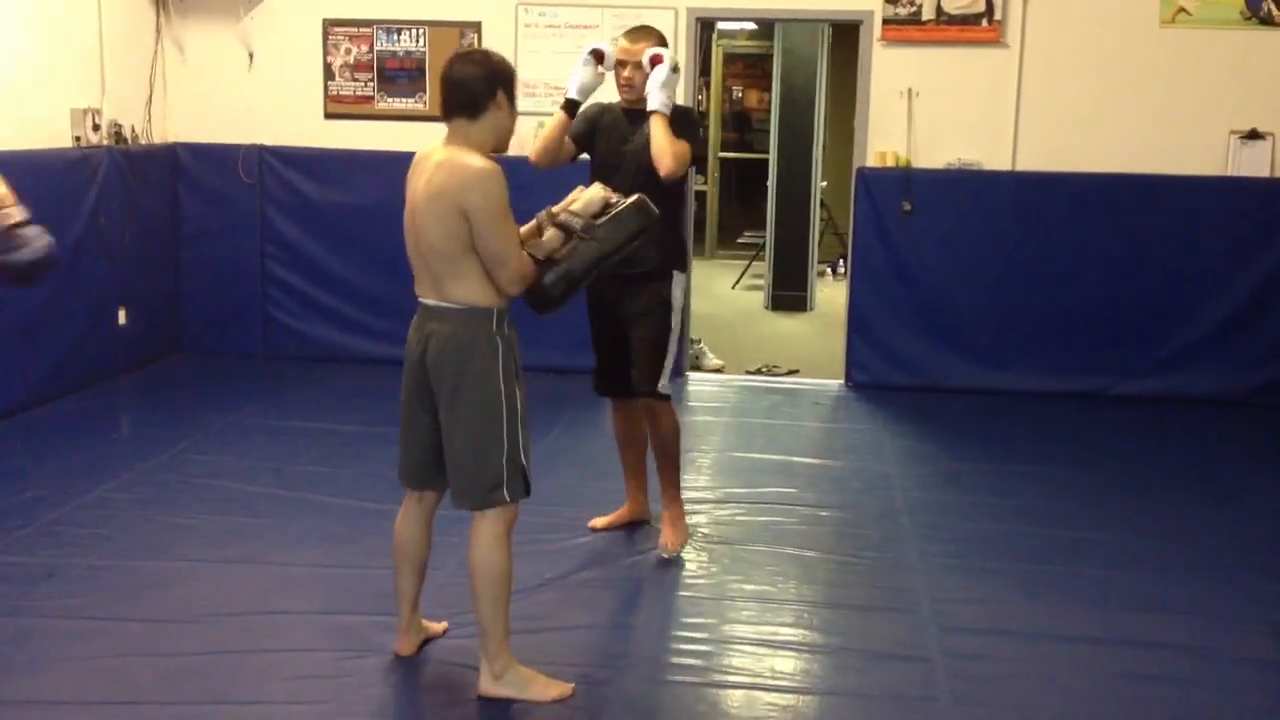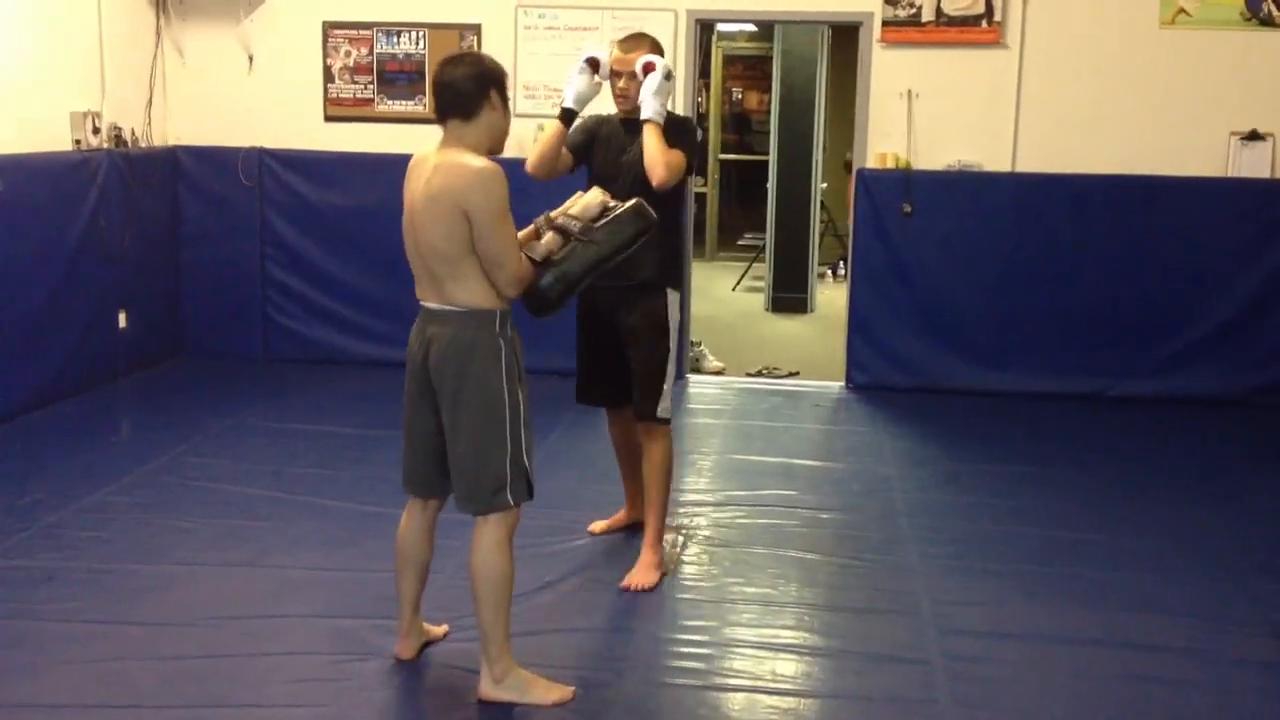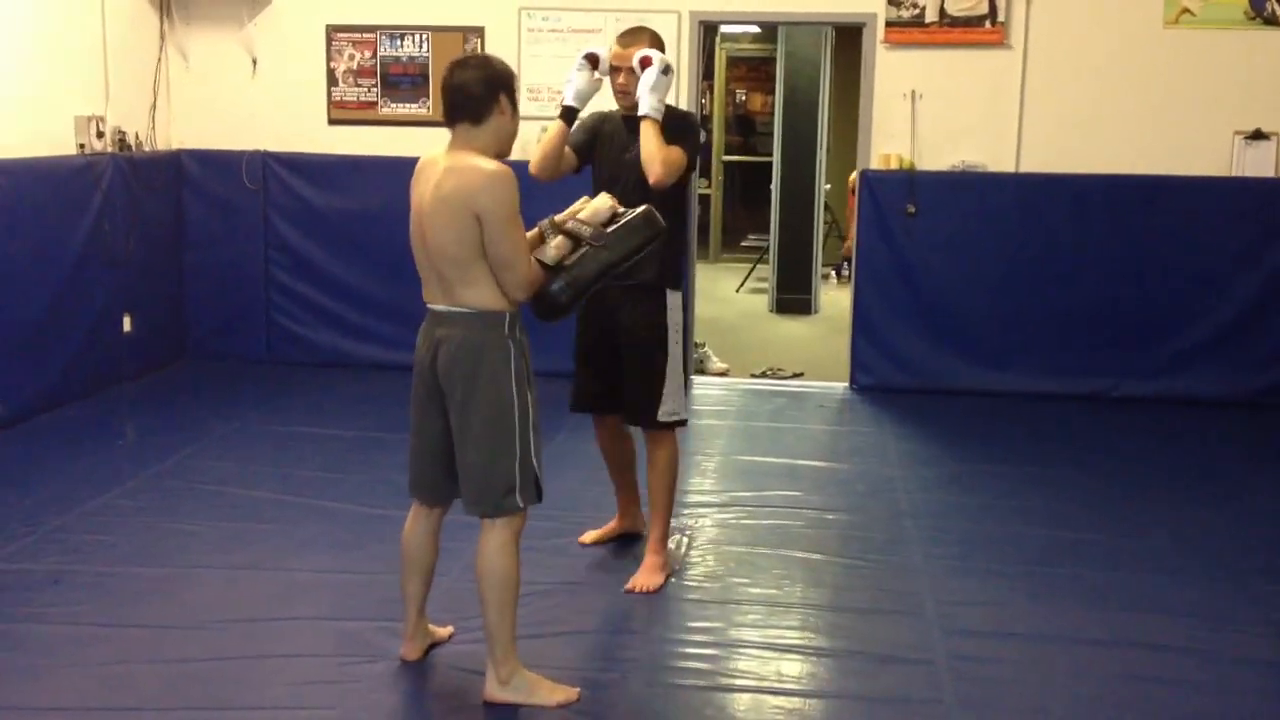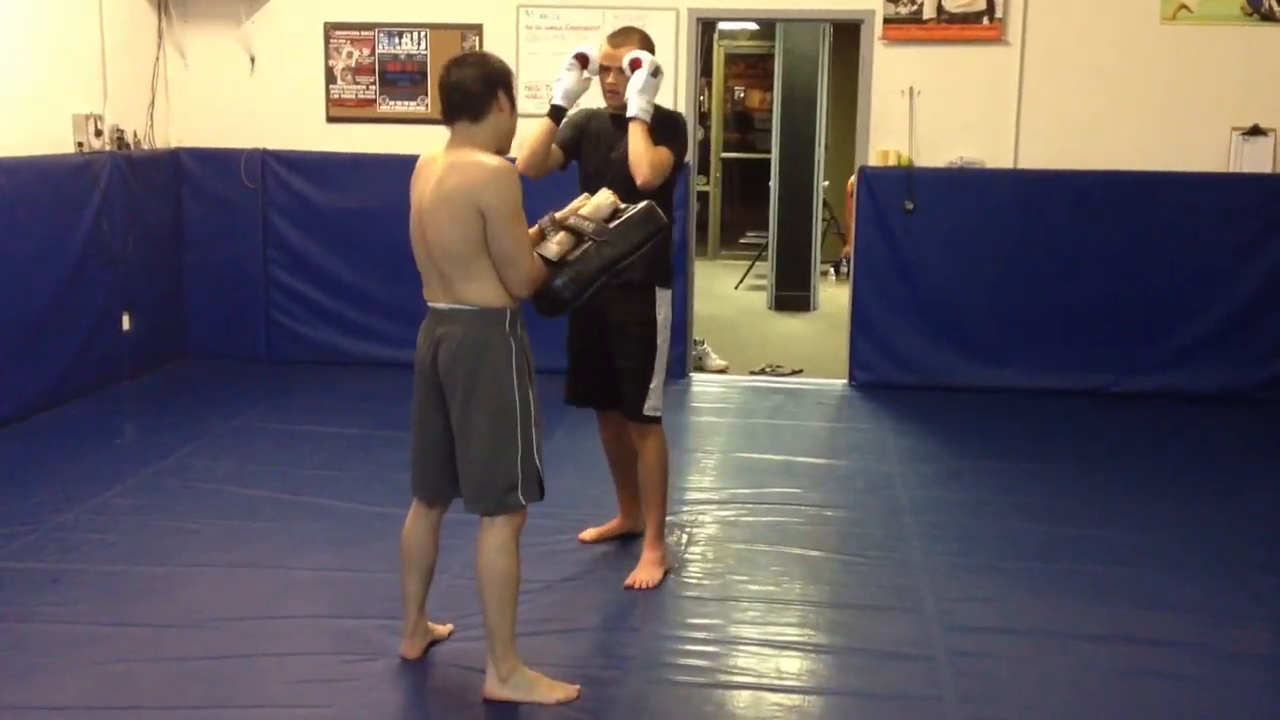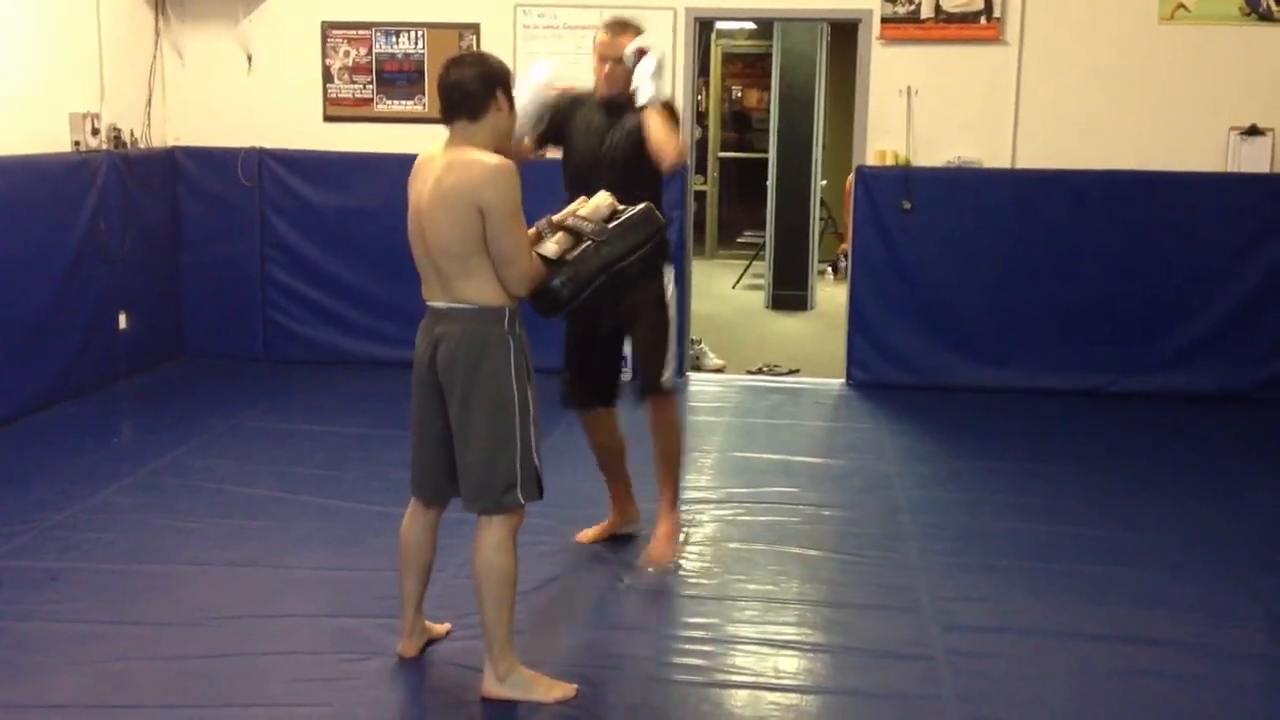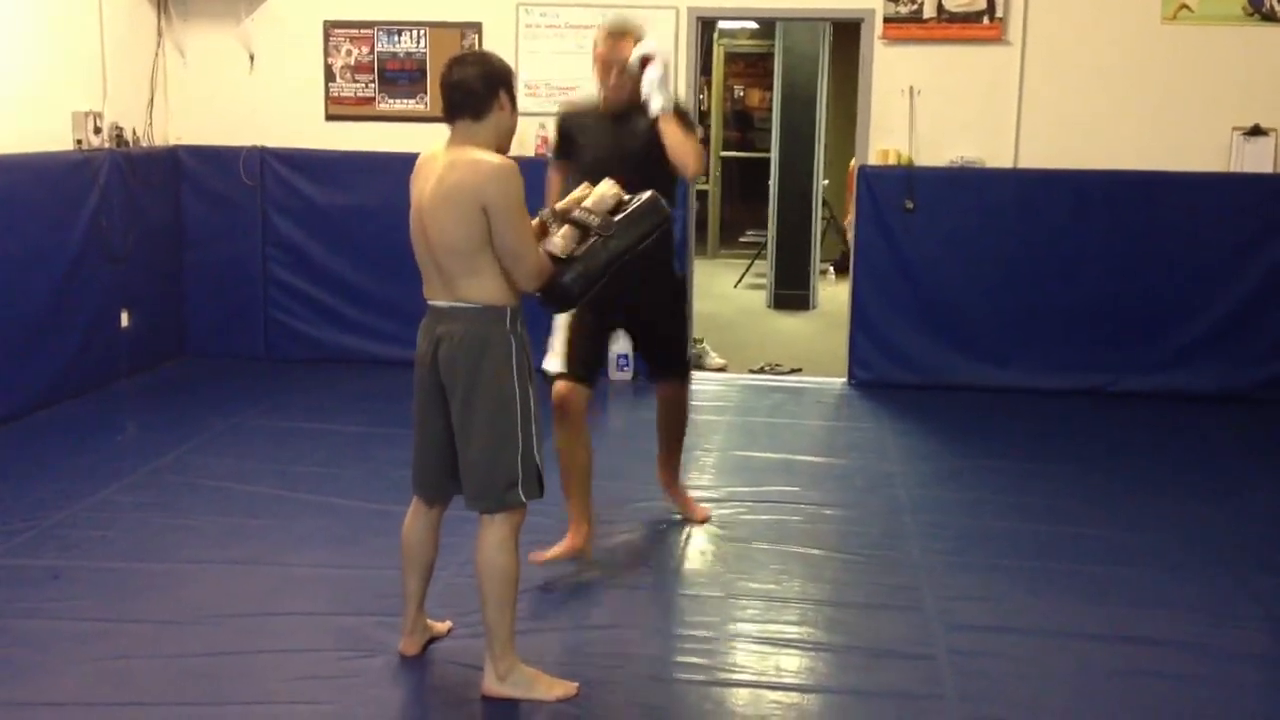
dt=0.3s
person 1, frame 1
left shoulder: (424, 163)
right shoulder: (479, 174)
right elbow: (513, 277)
left wrist: (553, 218)
right wrist: (564, 228)
left hip: (428, 328)
right hip: (474, 337)
left knee: (420, 493)
right knee: (495, 507)
left ankle: (408, 627)
right ankle: (498, 668)
person 1, frame 2
left shoulder: (420, 167)
right shoulder: (480, 175)
right elbow: (511, 279)
left wrist: (549, 221)
left hip: (429, 331)
right hip: (477, 340)
left knee: (423, 498)
right knee: (496, 510)
left ankle: (409, 630)
right ankle: (499, 672)
person 1, frame 3
left shoulder: (427, 170)
right shoulder: (491, 178)
right elbow: (520, 283)
left wrist: (554, 226)
left hip: (436, 334)
right hip: (485, 343)
left knee: (429, 501)
right knee: (503, 514)
left ankle: (414, 632)
right ankle: (504, 674)
person 1, frame 4
left shoulder: (426, 168)
right shoulder: (492, 173)
right elbow: (521, 280)
left wrist: (548, 225)
left hip: (437, 331)
right hip: (487, 339)
left knee: (429, 498)
right knee: (502, 511)
left ankle: (414, 630)
right ankle: (504, 670)
person 1, frame 5
left shoulder: (424, 167)
right shoulder: (493, 171)
right elbow: (519, 279)
left wrist: (549, 226)
left hip: (435, 330)
right hip: (485, 339)
left knee: (427, 496)
right knee: (500, 511)
left ankle: (412, 628)
right ankle: (502, 670)
person 1, frame 6
left shoulder: (426, 167)
right shoulder: (496, 171)
right elbow: (528, 276)
left hip: (437, 329)
right hip: (487, 338)
left knee: (429, 495)
right knee: (503, 509)
left ankle: (413, 627)
right ankle: (502, 668)
person 2, frame 1
left shoulder: (680, 120)
right shoulder: (599, 117)
left elbow: (668, 167)
right elbow: (541, 156)
left wrist: (657, 102)
right wrist: (575, 94)
left hip: (657, 276)
right hip: (605, 273)
left knee: (653, 394)
right knee: (620, 395)
left ankle: (673, 510)
right ankle: (635, 500)
person 2, frame 2
left shoulder: (677, 129)
right shoulder: (596, 128)
left elbow: (661, 176)
right elbow: (539, 168)
left wrist: (651, 111)
right wrist: (571, 105)
left hip: (652, 290)
right hip: (598, 285)
left knee: (652, 417)
right knee: (616, 405)
left ankle: (653, 549)
right ankle: (634, 504)
person 2, frame 3
left shoulder: (679, 125)
right shoulder: (598, 125)
left elbow: (659, 174)
right elbow: (542, 170)
left wrist: (649, 107)
right wrist: (572, 103)
left hip: (653, 290)
right hip: (599, 286)
left knee: (657, 422)
right knee: (604, 413)
left ankle: (658, 550)
right ankle: (628, 514)
person 2, frame 4
left shoulder: (666, 125)
right shoulder: (586, 123)
left elbow: (647, 175)
right elbow: (529, 167)
left wrist: (637, 109)
right wrist: (560, 102)
left hip: (642, 288)
right hip: (590, 283)
left knee: (643, 416)
right knee: (606, 409)
left ankle: (655, 545)
right ankle: (629, 512)
person 2, frame 5
left shoulder: (654, 111)
right shoulder: (567, 108)
left elbow: (672, 159)
right elbow: (517, 151)
left wrist: (648, 94)
right wrist: (523, 114)
left hip: (644, 272)
left knee: (661, 392)
right knee: (590, 403)
left ankle: (667, 515)
right ankle: (622, 509)
person 2, frame 6
left shoulder: (664, 115)
right shoulder: (574, 121)
left elbow: (693, 168)
right elbow: (558, 185)
left wrist: (659, 103)
left hip: (652, 274)
left knee: (673, 384)
right knee: (565, 394)
left ankle: (669, 478)
right ankle: (579, 530)
